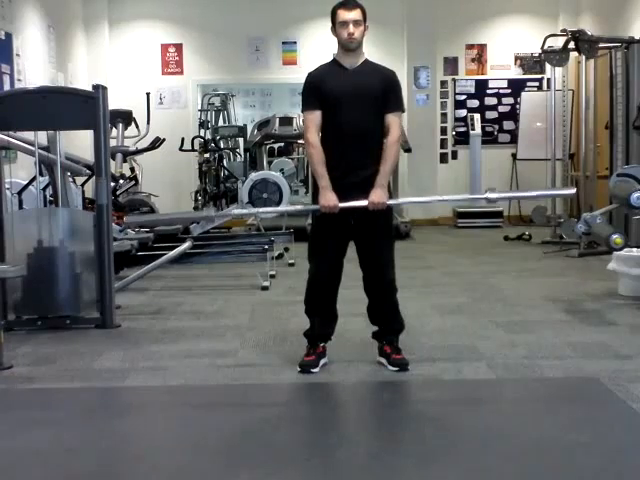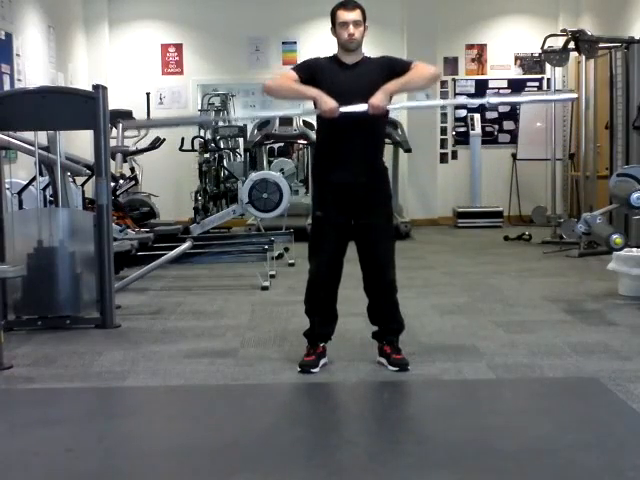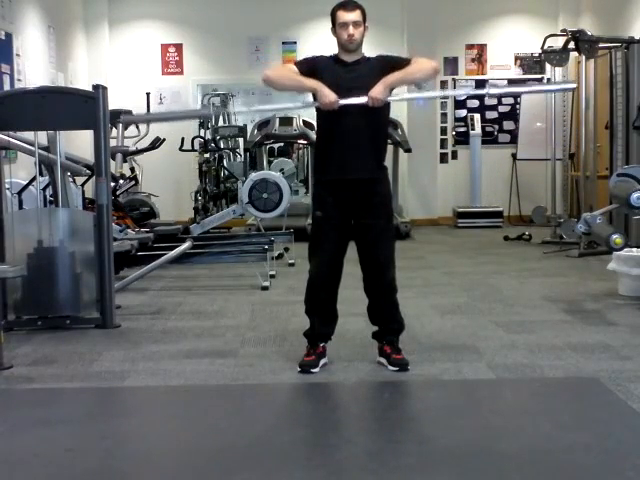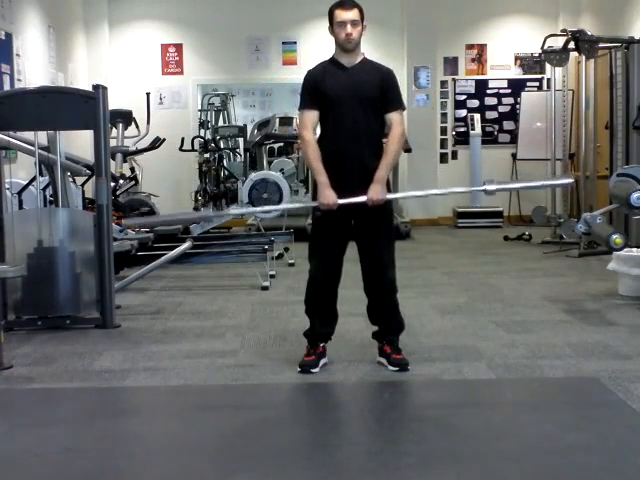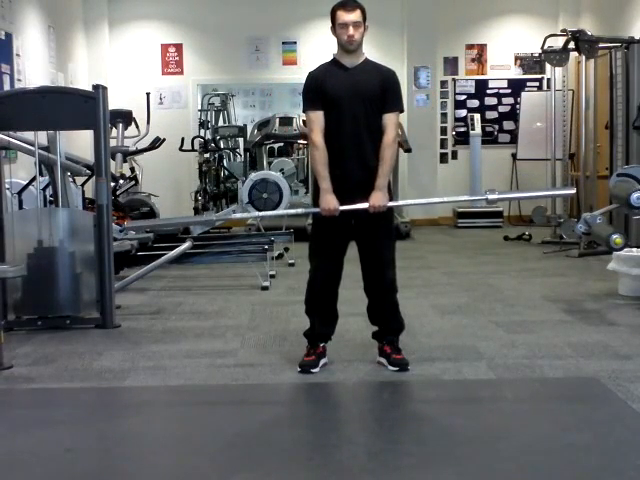
dt=1s
person 1, frame 1
left shoulder: (385, 77)
right shoulder: (318, 78)
left elbow: (394, 134)
right elbow: (311, 136)
left wrist: (381, 185)
right wrist: (324, 188)
left hip: (374, 191)
right hip: (330, 191)
left knee: (381, 272)
right knee: (322, 272)
left ankle: (388, 342)
right ankle: (317, 343)
person 1, frame 2
left shoulder: (384, 67)
right shoulder: (318, 69)
left elbow: (431, 73)
right elbow: (271, 85)
left wrist: (389, 90)
right wrist: (314, 94)
left hip: (372, 185)
right hip: (329, 186)
left knee: (380, 269)
right knee: (323, 269)
left ankle: (388, 342)
right ankle: (317, 343)
person 1, frame 3
left shoulder: (382, 64)
right shoulder: (319, 65)
left elbow: (431, 66)
right elbow: (271, 75)
left wrist: (388, 82)
right wrist: (315, 86)
left hip: (372, 183)
right hip: (329, 184)
left knee: (381, 268)
right knee: (323, 269)
left ankle: (389, 342)
right ankle: (317, 342)
person 1, frame 4
left shoulder: (382, 75)
right shoulder: (316, 77)
left elbow: (397, 130)
right elbow: (307, 133)
left wrist: (380, 181)
right wrist: (322, 184)
left hip: (373, 189)
right hip: (330, 191)
left knee: (381, 271)
right knee: (322, 272)
left ankle: (388, 342)
right ankle: (317, 343)
person 1, frame 5
left shoulder: (384, 77)
right shoulder: (318, 78)
left elbow: (390, 135)
right elbow: (316, 137)
left wrist: (381, 188)
right wrist: (325, 191)
left hip: (373, 192)
right hip: (332, 193)
left knee: (381, 272)
right knee: (323, 273)
left ankle: (388, 342)
right ankle: (317, 343)
